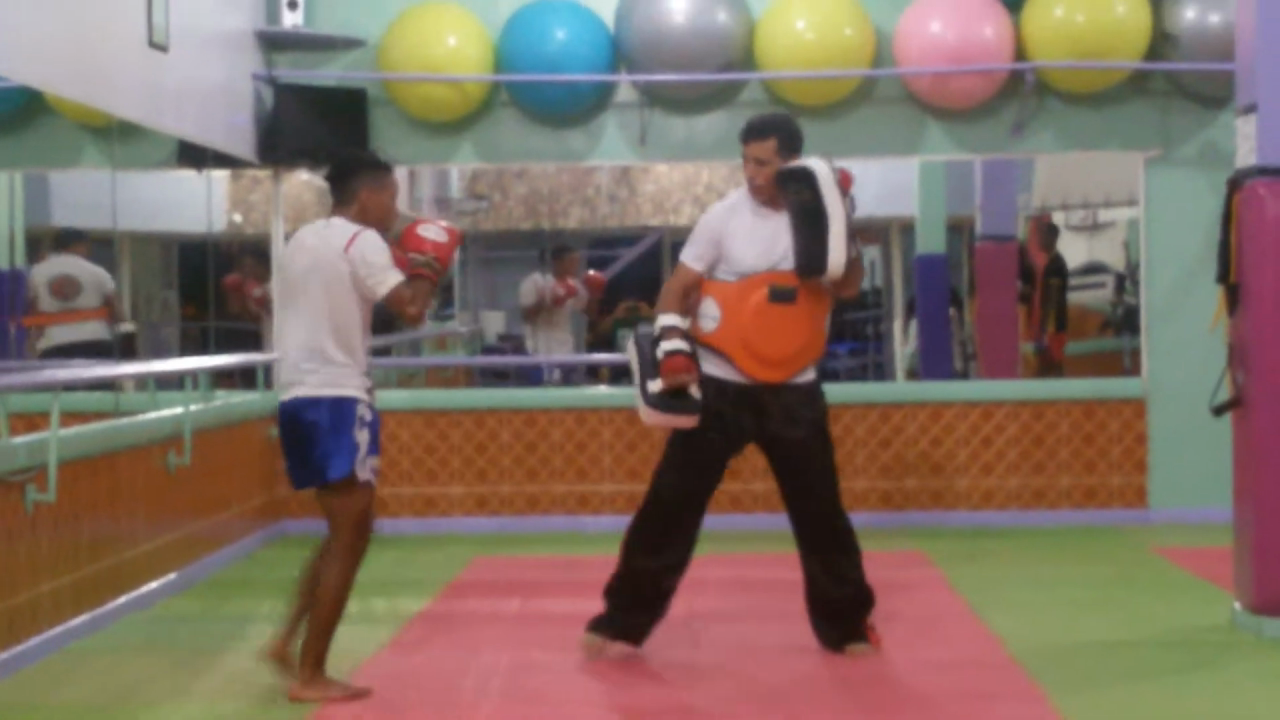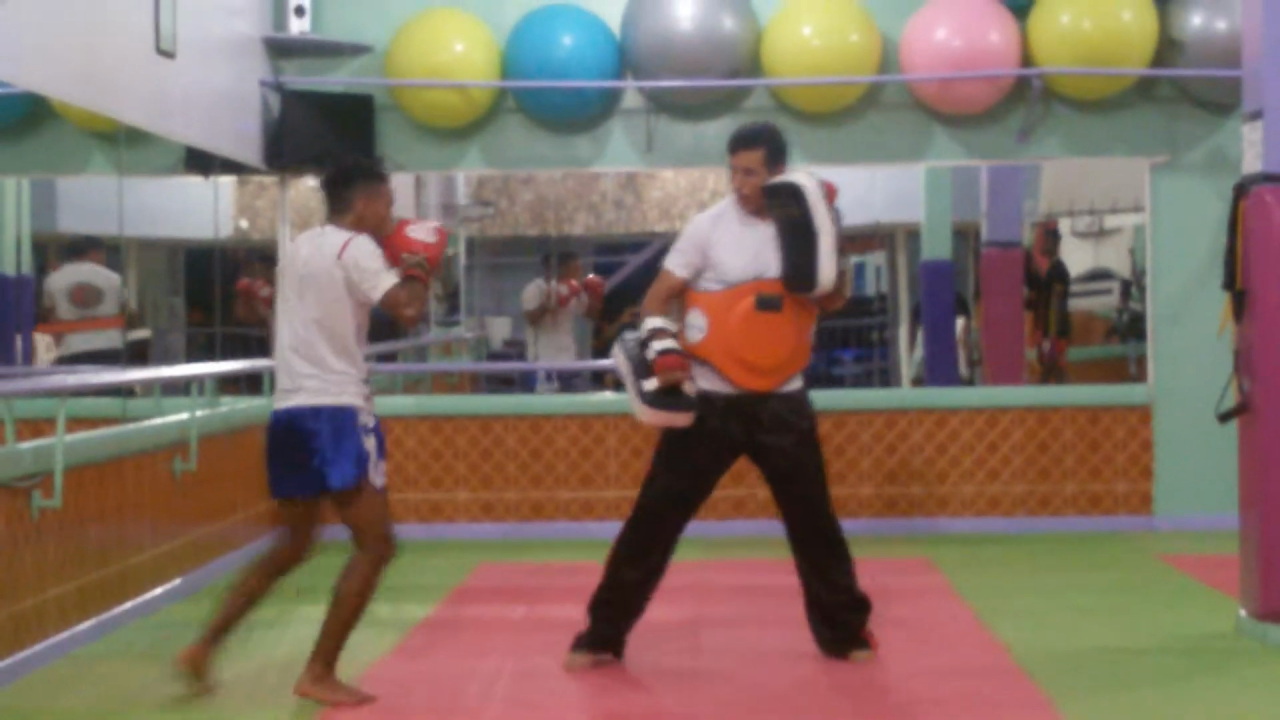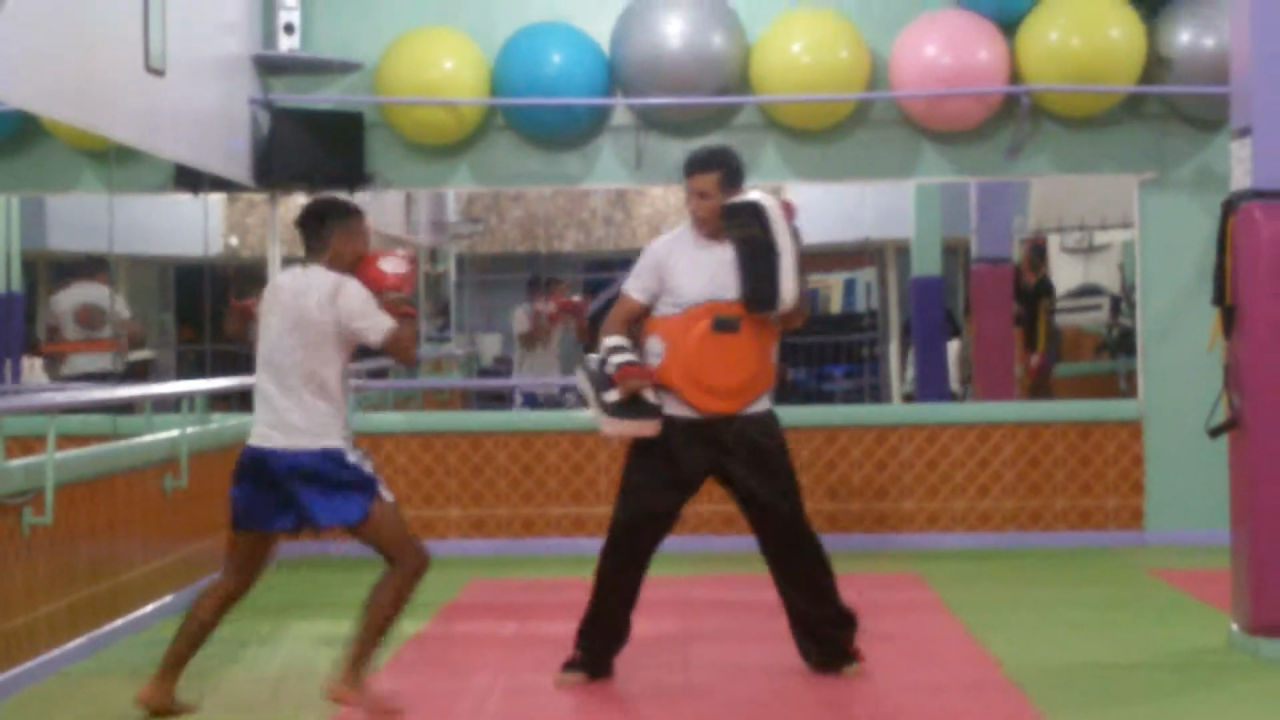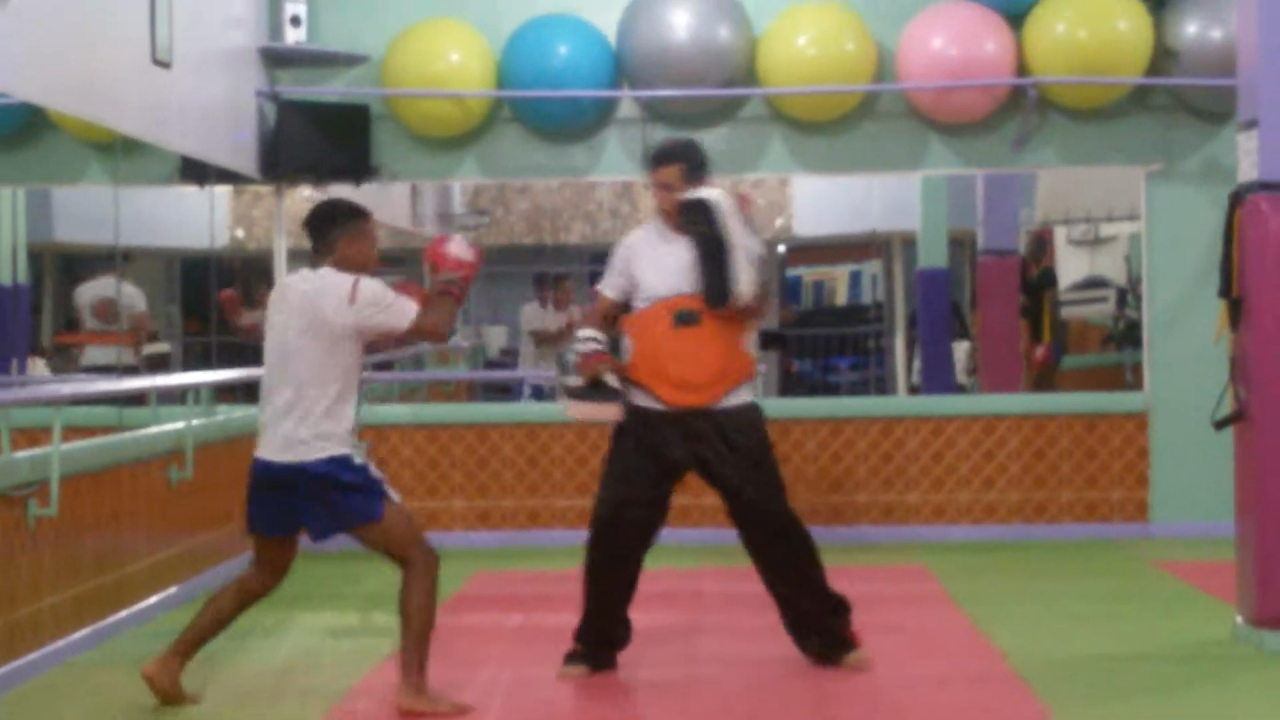
dt=0.1s
person 1, frame 1
left shoulder: (819, 210)
right shoulder: (723, 217)
left elbow: (848, 286)
right elbow: (676, 289)
left wrist: (838, 218)
right wrist: (672, 349)
left hip: (793, 390)
right hip: (721, 386)
left knee: (820, 509)
right knee: (673, 500)
left ankle: (845, 623)
right ankle: (624, 618)
person 1, frame 2
right shoulder: (709, 224)
left elbow: (833, 298)
right elbow: (658, 296)
right wrist: (664, 349)
left hip: (780, 398)
right hip: (710, 398)
left knee: (813, 516)
right knee: (658, 511)
left ankle: (844, 630)
right ankle: (604, 631)
person 1, frame 3
right shoulder: (666, 249)
left elbow: (792, 319)
right elbow: (617, 319)
right wrist: (622, 363)
left hip: (746, 421)
right hip: (675, 423)
left knee: (788, 533)
right knee: (630, 534)
left ankle: (831, 646)
right ankle: (593, 654)
person 1, frame 4
left shoulder: (734, 237)
right shoulder: (635, 244)
left elbow: (751, 311)
right elbow: (597, 312)
left wrist: (737, 241)
right wrist: (591, 350)
left hip: (725, 413)
right hip: (650, 414)
left knee: (771, 523)
right knee: (614, 529)
left ankle: (830, 636)
right ankle: (596, 645)
person 2, frame 1
left shoulder: (297, 242)
right shoulder: (361, 241)
right elbow: (410, 309)
right wrist: (427, 272)
left hip: (296, 402)
right hip: (337, 403)
left knee: (351, 531)
right knee: (346, 539)
left ankle: (288, 639)
right ankle: (309, 675)
person 2, frame 2
left shoulder: (297, 247)
right shoulder: (356, 248)
right elbow: (408, 311)
left wrist: (394, 273)
right wrist: (418, 275)
left hip: (290, 412)
right hip: (336, 413)
left knee: (292, 546)
right knee: (375, 546)
left ankle: (203, 647)
right ankle: (319, 674)
person 2, frame 3
left shoulder: (279, 285)
right shoulder: (345, 291)
right elbow: (406, 352)
left wrist: (376, 309)
right wrist: (398, 310)
left hip: (262, 452)
right hip: (319, 454)
left knee: (237, 576)
right knee: (408, 559)
right ankle: (352, 678)
person 2, frame 4
left shoulder: (287, 288)
right shoulder: (358, 291)
right elbow: (437, 326)
right wrist: (452, 285)
left hip: (273, 461)
right hip: (326, 464)
left knee: (262, 575)
right knee: (420, 560)
left ankle: (169, 663)
